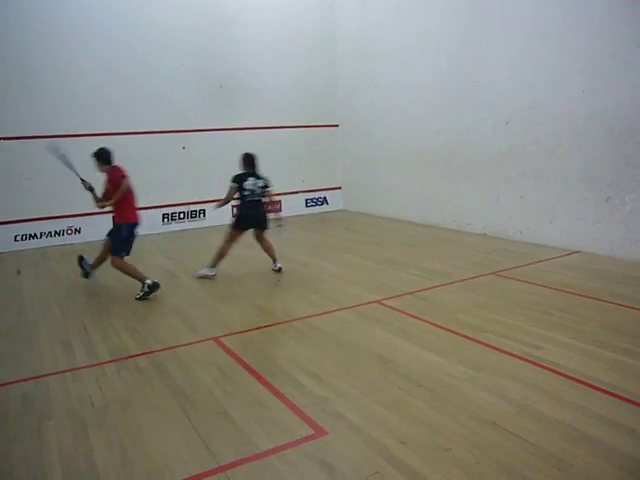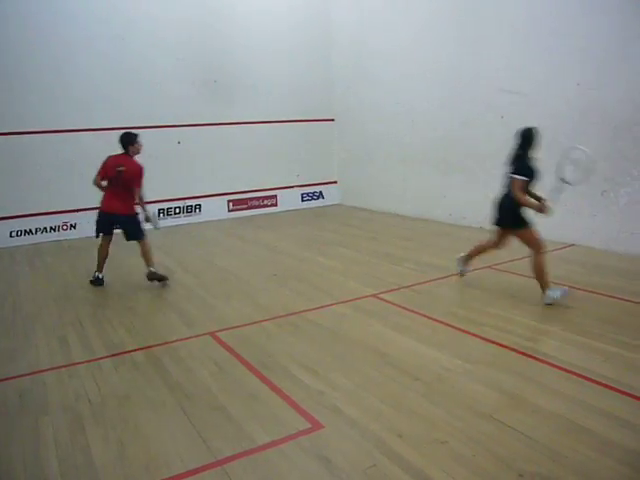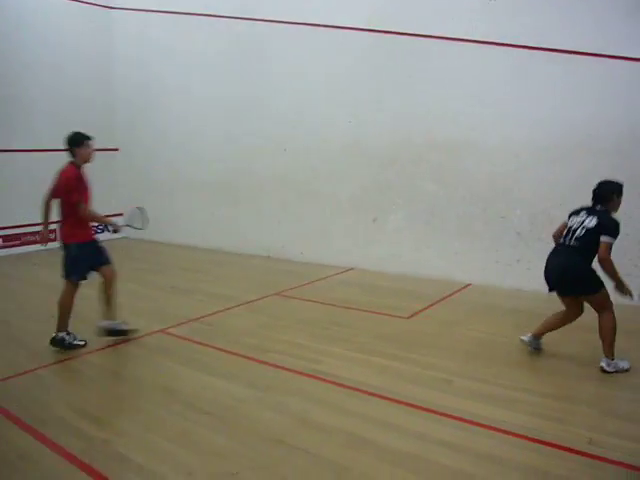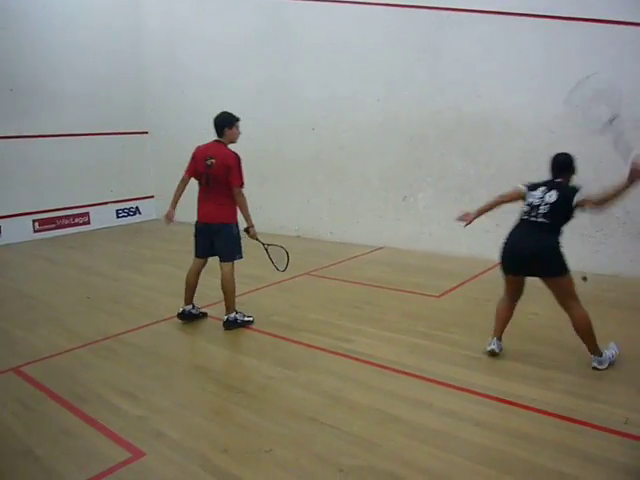
dt=1s
person 1, frame 1
left shoulder: (116, 171)
right shoulder: (109, 179)
left elbow: (126, 184)
right elbow: (101, 202)
left wrist: (111, 202)
right wrist: (92, 190)
left hip: (126, 221)
right hip: (121, 220)
left knee: (117, 261)
right knee: (108, 246)
left ankle: (148, 283)
right ankle: (90, 268)
person 1, frame 2
left shoulder: (110, 160)
right shoulder: (137, 167)
left elbow: (96, 181)
right elbow: (137, 193)
right wrist: (145, 212)
left hip: (107, 209)
right hip: (127, 211)
left knee: (105, 241)
right knee: (142, 240)
left ankle: (98, 275)
right ankle: (151, 271)
person 1, frame 3
left shoulder: (67, 172)
right shoulder: (74, 174)
left elbow: (48, 199)
right elbow: (83, 211)
left wrist: (45, 226)
right wrist: (109, 222)
left hip: (84, 237)
right hip: (76, 238)
left knee: (109, 273)
right knee: (72, 285)
left ankle: (109, 322)
right ankle: (61, 334)
person 1, frame 4
left shoulder: (200, 151)
right shoulder: (231, 157)
left elbow: (184, 181)
right elbow: (237, 193)
left wrist: (172, 208)
right wrist: (250, 224)
left hip: (203, 219)
right hip: (225, 220)
left knee: (198, 262)
right knee: (227, 266)
left ankle: (187, 308)
right ankle: (230, 315)
person 2, frame 1
left shoulder: (237, 178)
right shoulder: (263, 180)
left elbow: (228, 198)
right elbow: (271, 200)
left wrist: (219, 204)
left hip: (245, 214)
right hip: (259, 215)
left knee: (228, 242)
right knee: (260, 237)
left ankle: (211, 269)
right ankle: (276, 263)
person 2, frame 2
left shoulder: (520, 159)
right shoulder: (524, 164)
right elbow: (516, 193)
left wrist: (536, 197)
right wrist: (535, 205)
left hip: (507, 208)
right hip: (511, 211)
left knee: (498, 242)
right knee: (538, 248)
left ankle: (464, 260)
right ankle: (548, 292)
person 2, frame 3
left shoulder: (579, 213)
right shoulder: (610, 223)
left elbow: (556, 235)
right elbow: (603, 258)
right wrist: (620, 284)
left hip: (553, 264)
right hip: (576, 268)
left knee: (573, 310)
right knee: (606, 310)
left ankle: (533, 337)
right ankle: (609, 360)
person 2, frame 4
left shoulder: (535, 188)
right shoulder: (570, 194)
left elbow: (503, 198)
right elbow: (597, 201)
left wrist: (475, 214)
left hip: (514, 246)
right hip: (545, 250)
left knee: (510, 296)
right knee: (573, 305)
left ankle: (495, 342)
right ankle: (598, 356)
